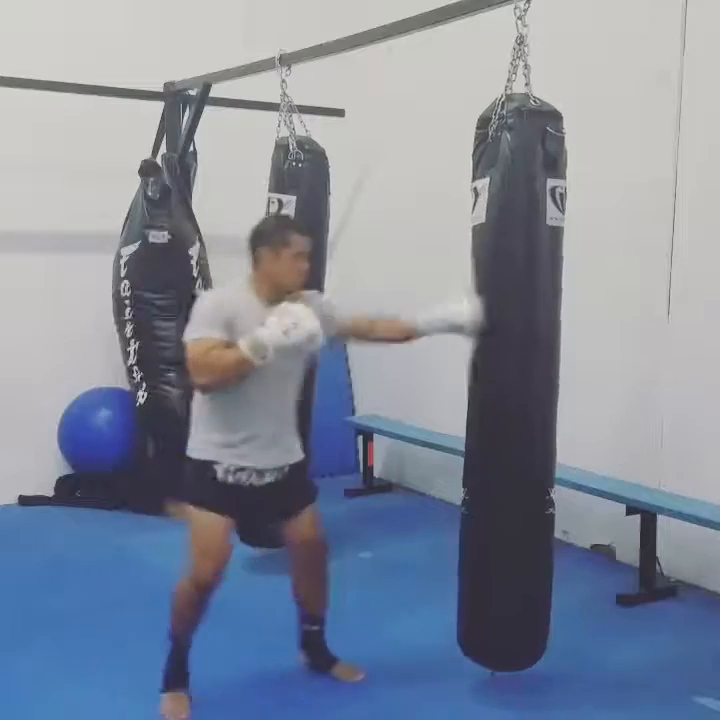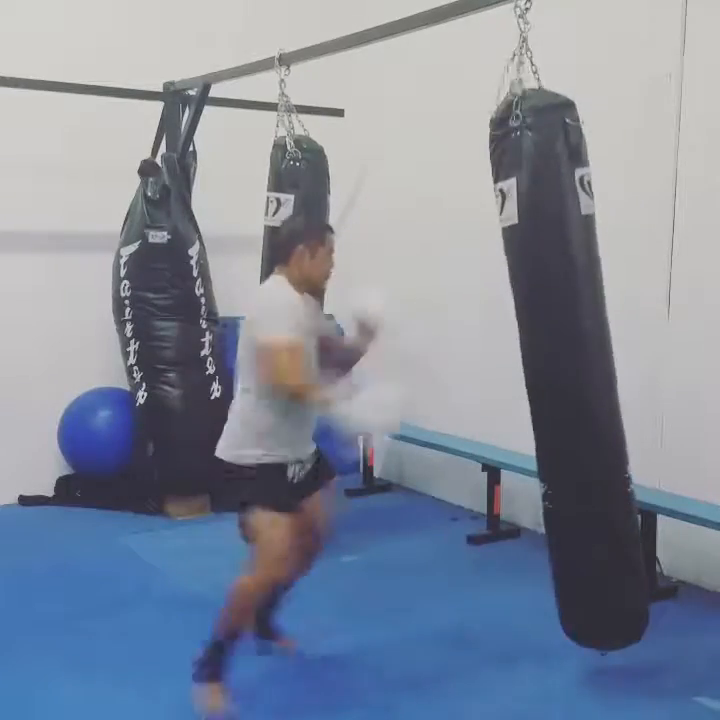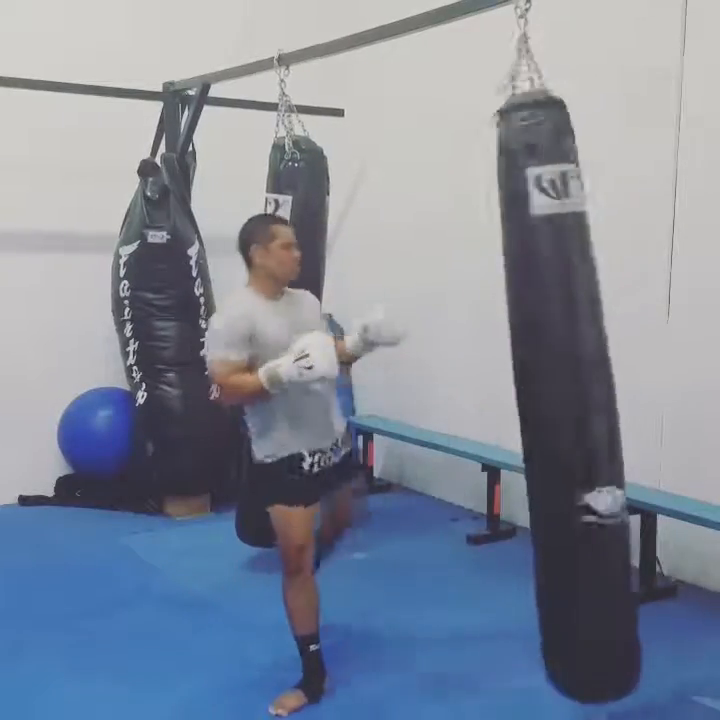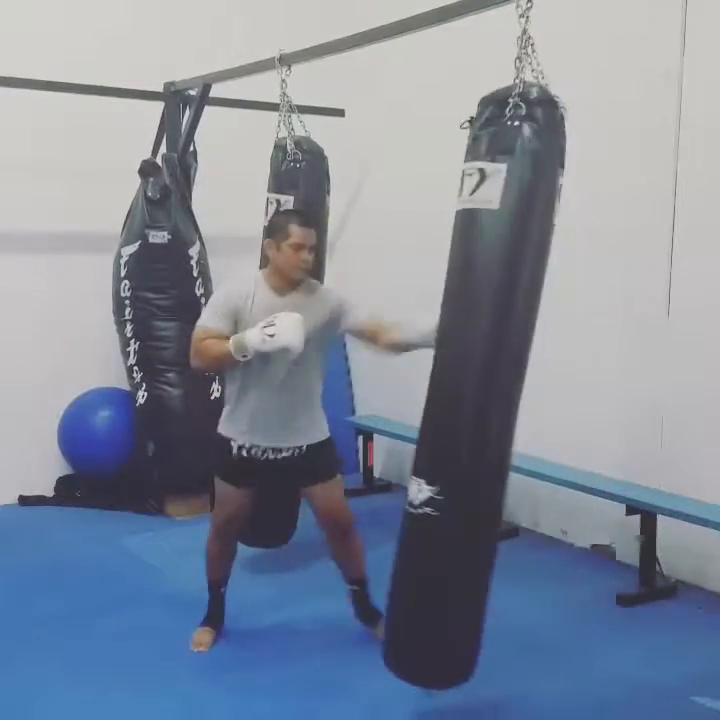
dt=0.7s
person 1, frame 1
left shoulder: (310, 306)
right shoulder: (217, 304)
left elbow: (374, 330)
right elbow: (205, 374)
left wrist: (435, 322)
right wrist: (262, 342)
left hip: (281, 459)
right hip: (218, 461)
left knee: (311, 552)
right knee: (205, 572)
left ankle: (316, 651)
right ankle: (176, 675)
person 1, frame 2
left shoulder: (302, 305)
right shoulder: (281, 303)
left elbow: (339, 358)
right elbow: (284, 377)
left wrist: (364, 333)
right wrist: (333, 402)
left hip: (294, 451)
right hip: (259, 457)
left knee: (311, 535)
right knee: (272, 565)
left ankle: (263, 622)
right ankle: (212, 665)
person 1, frame 3
left shoulder: (306, 302)
right shoulder: (234, 317)
right elbow: (229, 388)
left wrist: (363, 338)
right wrist: (279, 370)
left hip: (332, 437)
right hip: (283, 454)
left knee: (342, 521)
right knee: (297, 556)
left ankle: (301, 606)
right ankle: (313, 675)
person 1, frame 4
left shoulder: (326, 299)
right shoulder: (233, 295)
left elbow: (377, 333)
right elbow: (200, 356)
left wrist: (417, 336)
right wrist: (249, 343)
left hip: (307, 437)
right hip: (245, 436)
left knee: (340, 521)
right knee: (224, 527)
left ankle: (366, 606)
right ankle: (215, 614)
